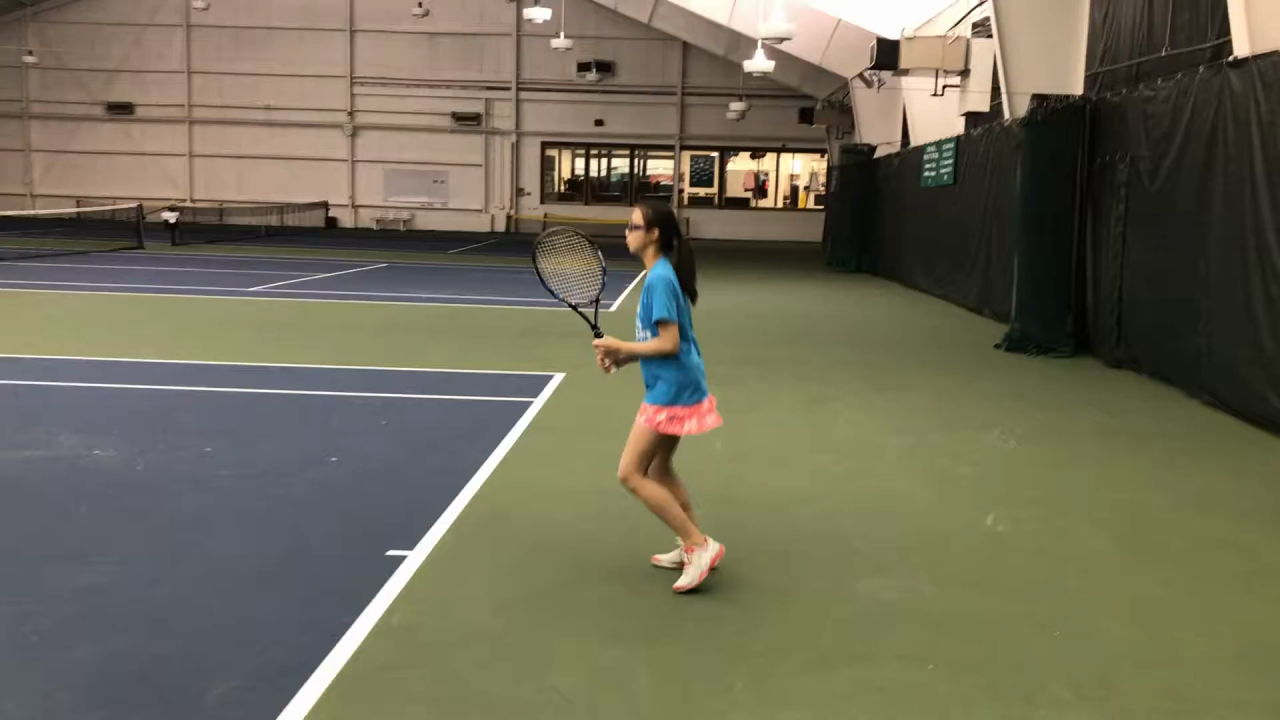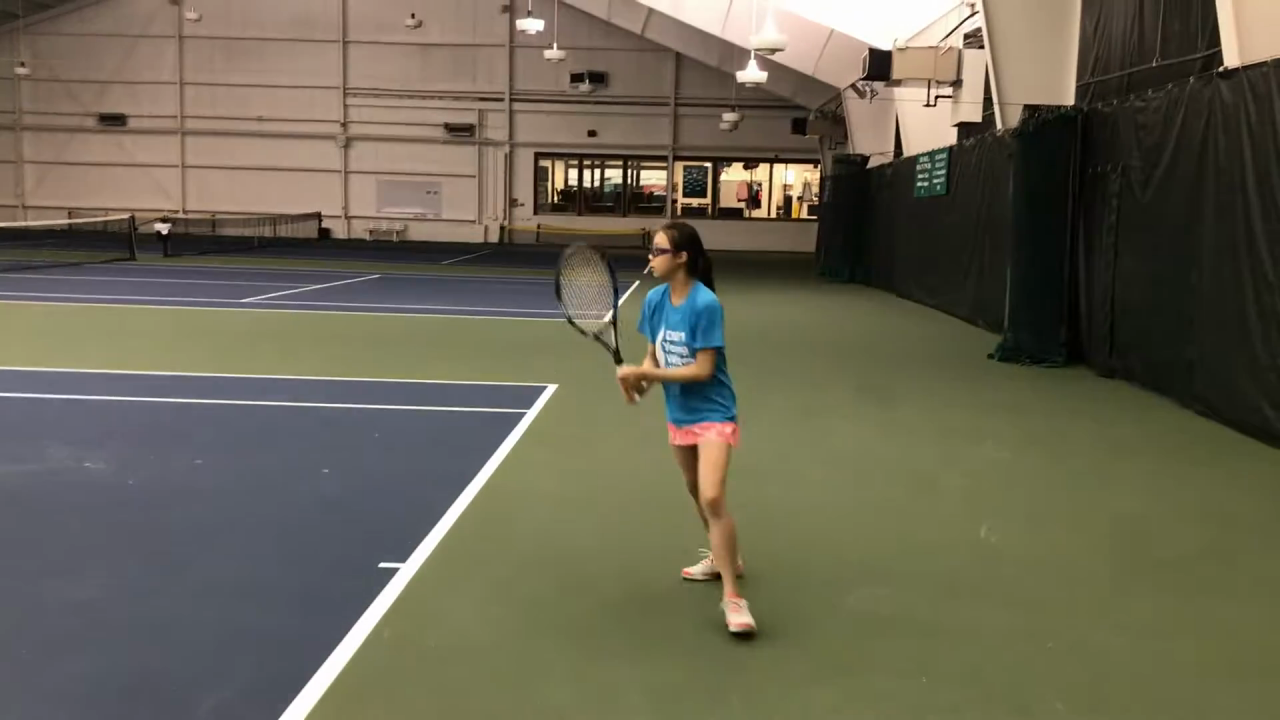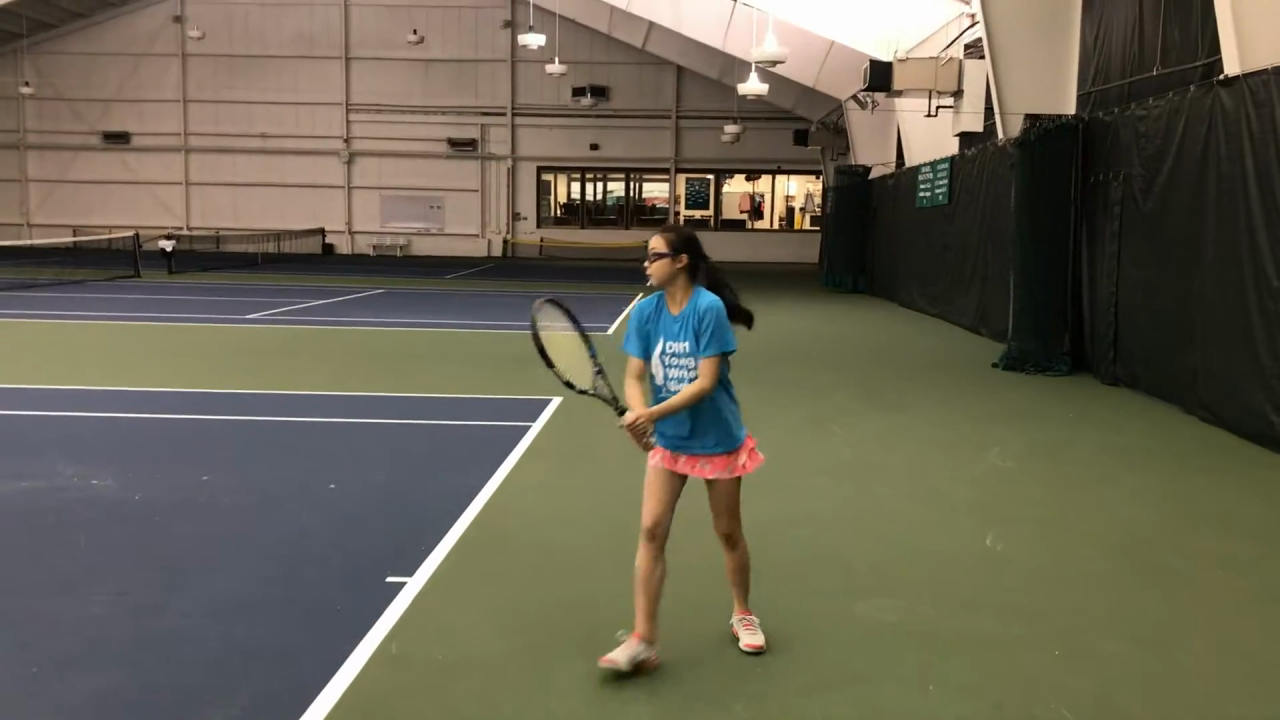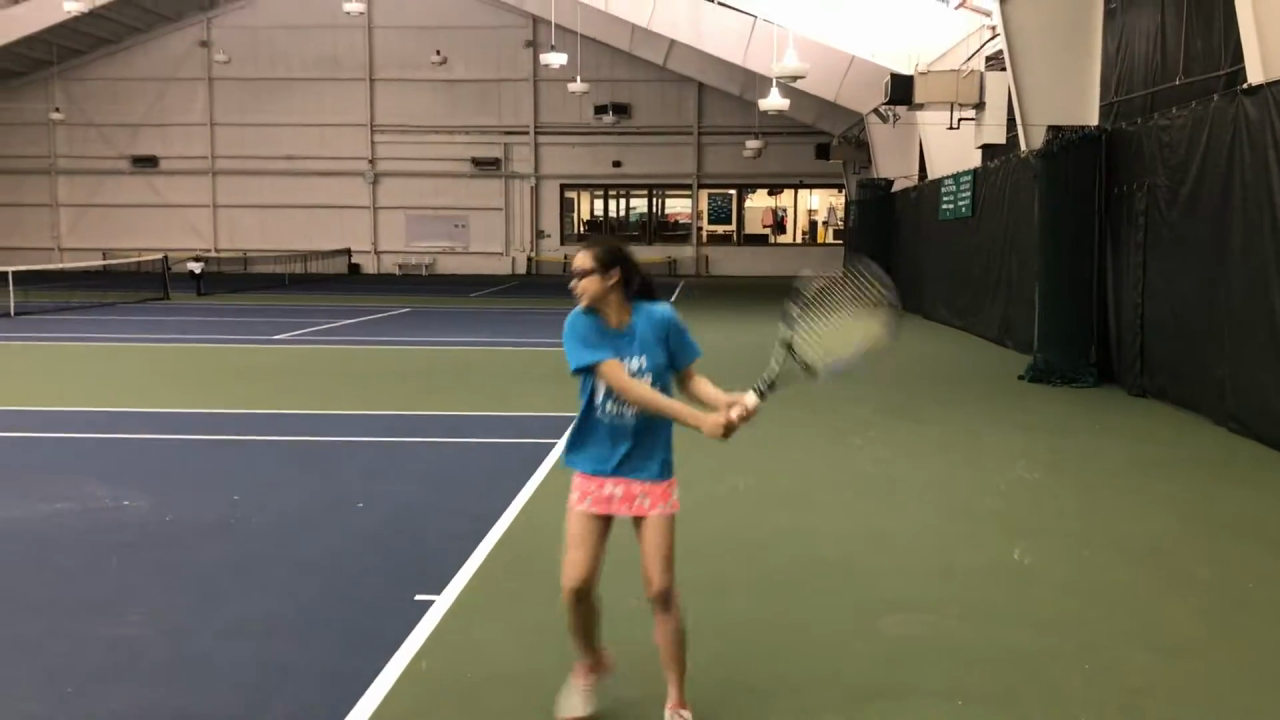
dt=0.4s
person 1, frame 1
left shoulder: (658, 280)
right shoulder: (659, 276)
left elbow: (668, 344)
left wrist: (620, 349)
right wrist: (620, 354)
left hip: (670, 393)
right hip: (677, 389)
left knee: (631, 474)
right knee: (657, 468)
left ankle: (700, 545)
right ankle: (690, 545)
person 1, frame 2
left shoulder: (705, 304)
right shoulder: (654, 300)
left elbow: (703, 370)
right elbow: (654, 356)
left wrist: (647, 375)
right wrist: (637, 376)
left hip: (713, 413)
right hip: (679, 414)
left knee: (712, 498)
right knee: (697, 492)
left ankle: (733, 598)
right ankle: (725, 558)
person 1, frame 3
left shoulder: (709, 307)
right shoulder: (644, 311)
left elbow: (707, 380)
right elbow: (634, 375)
left wrist: (652, 413)
right wrist: (636, 413)
left hip: (718, 437)
right hip: (668, 440)
left knee: (729, 533)
right knee: (651, 529)
left ankle: (743, 615)
right ankle: (642, 640)
person 1, frame 4
left shoulder: (661, 321)
right shoulder: (581, 325)
left elbow: (692, 380)
right elbow: (627, 388)
left wrist: (732, 403)
right wrist: (698, 419)
left hip: (651, 475)
right hip: (595, 470)
left knee: (660, 591)
right knee: (576, 583)
right ankle: (590, 664)
